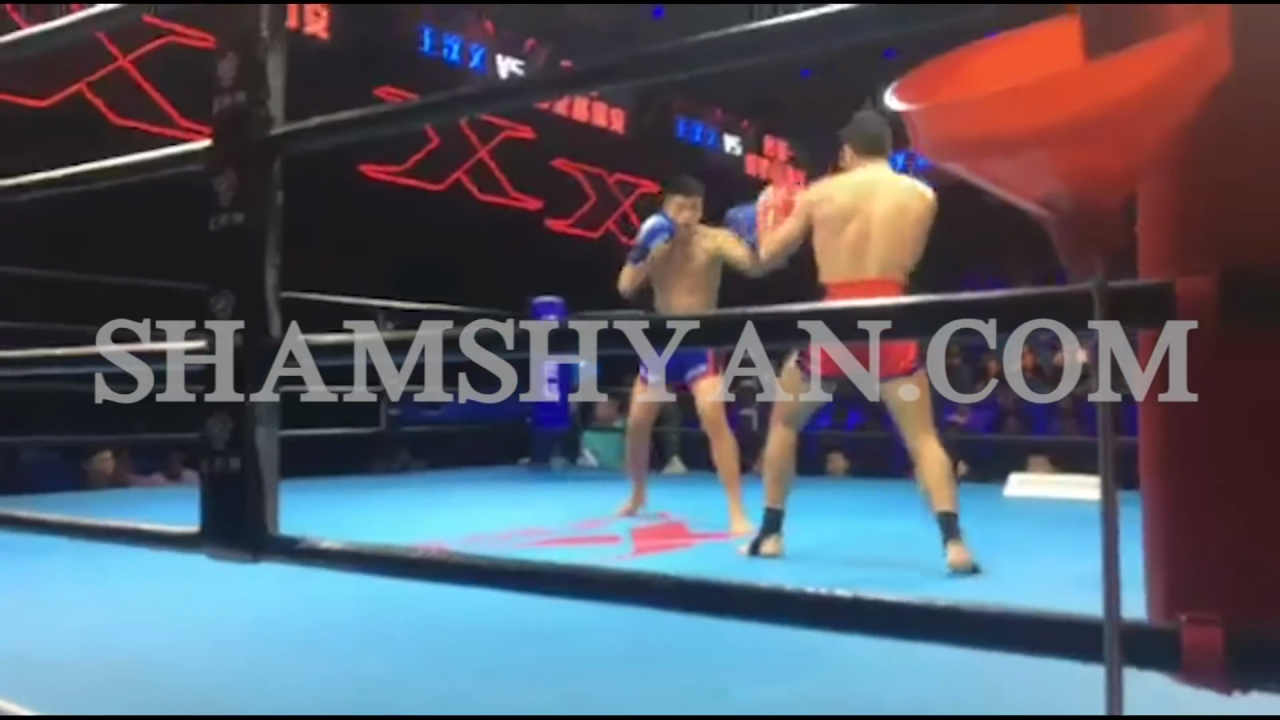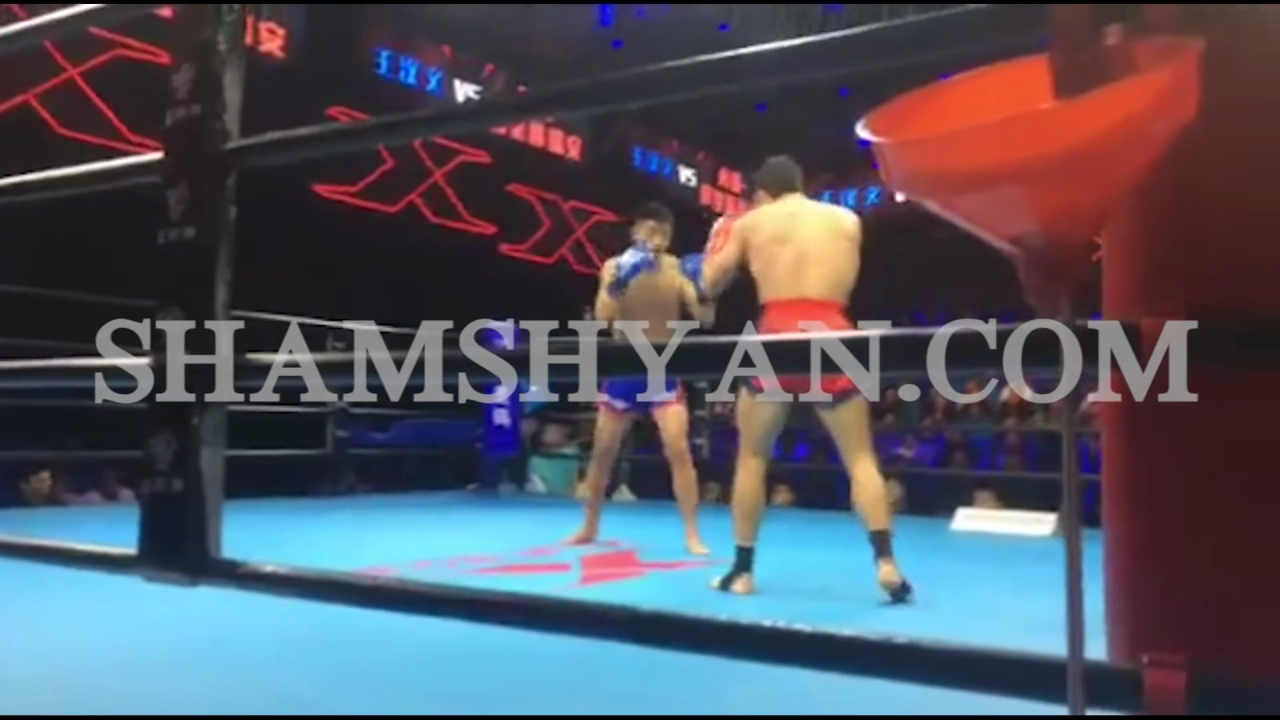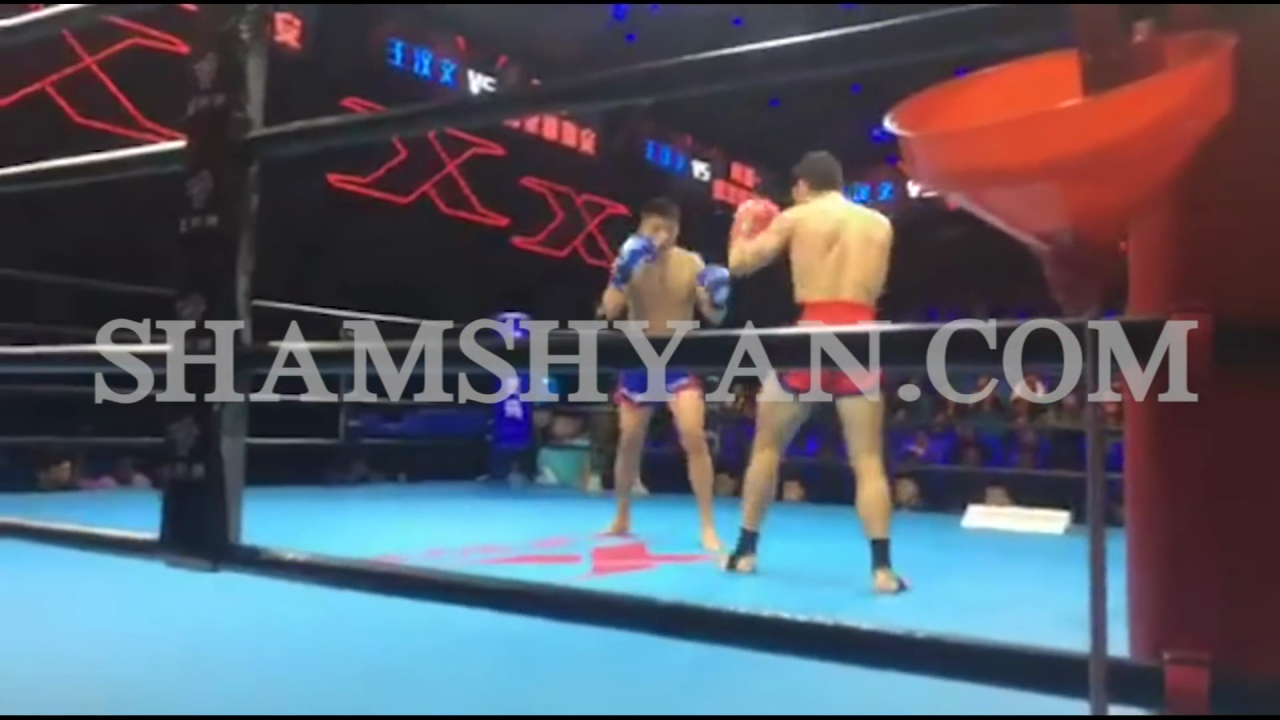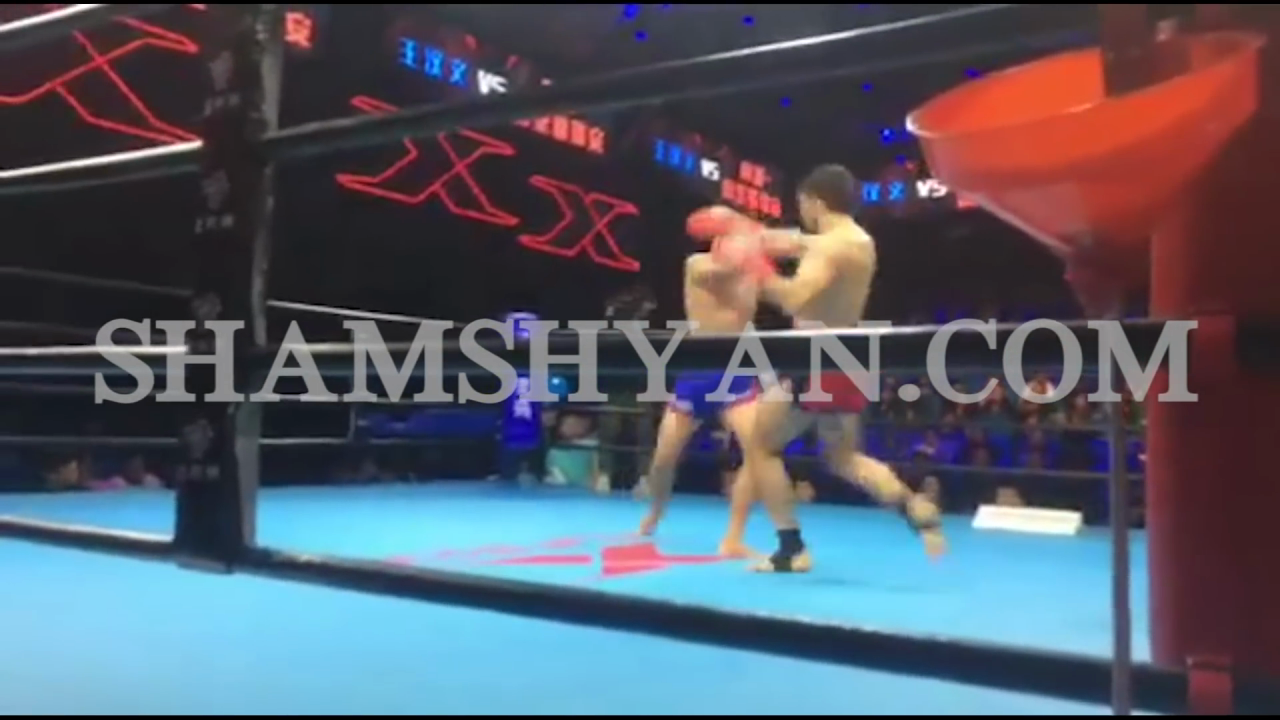
dt=0.5s
person 1, frame 1
left shoulder: (819, 195)
right shoulder: (922, 197)
left elbow: (769, 257)
left wrist: (768, 222)
left knee: (784, 423)
right knee: (922, 438)
left ankle: (770, 534)
right ankle: (954, 543)
person 1, frame 2
left shoulder: (752, 222)
right shoulder: (848, 222)
left elbow: (709, 285)
left wrist: (717, 249)
left hip: (778, 336)
right hip: (831, 336)
left knee: (752, 457)
right knee: (860, 458)
left ankle: (742, 570)
right ankle: (886, 561)
person 1, frame 3
left shoulder: (795, 219)
right shoulder: (881, 225)
left elbow: (738, 264)
left wrist: (743, 228)
left knee: (767, 447)
right knee: (868, 462)
left ankle: (746, 550)
right ankle: (883, 567)
person 1, frame 4
left shoulder: (832, 247)
right shoulder: (856, 241)
left elbow: (795, 300)
right elbow: (789, 244)
left wrist: (753, 266)
right wrist: (744, 233)
left knee: (761, 450)
right knee: (844, 460)
left ankle: (792, 550)
right ankle: (915, 509)
person 2, frame 1
left shoulder: (716, 240)
right shoulder: (652, 238)
left elbow: (753, 266)
right elbow: (625, 288)
left wrist: (749, 241)
right wrist: (644, 249)
left hip: (700, 345)
left knee: (714, 422)
right knee: (636, 425)
left ankle: (737, 512)
right ankle: (638, 497)
person 2, frame 2
left shoulder: (677, 270)
right shoulder: (616, 267)
left elbow: (706, 320)
right elbow: (602, 316)
right wrist: (620, 281)
left knee: (678, 450)
right knee: (603, 451)
left ankle: (692, 536)
right ankle: (589, 527)
person 2, frame 3
left shoulder: (691, 263)
right shoulder: (631, 261)
left elbow: (715, 317)
right elbow: (609, 310)
left wrist: (718, 296)
right wrist: (622, 273)
left hip: (678, 363)
right hip: (639, 363)
left knee: (694, 438)
right knee: (629, 443)
left ankle: (707, 527)
right ankle: (622, 518)
person 2, frame 4
left shoulder: (751, 285)
right shoulder: (697, 265)
right elbow: (713, 269)
left hip: (734, 373)
right hip: (695, 368)
right knee: (664, 460)
left ankle: (733, 540)
right ankle: (654, 515)
